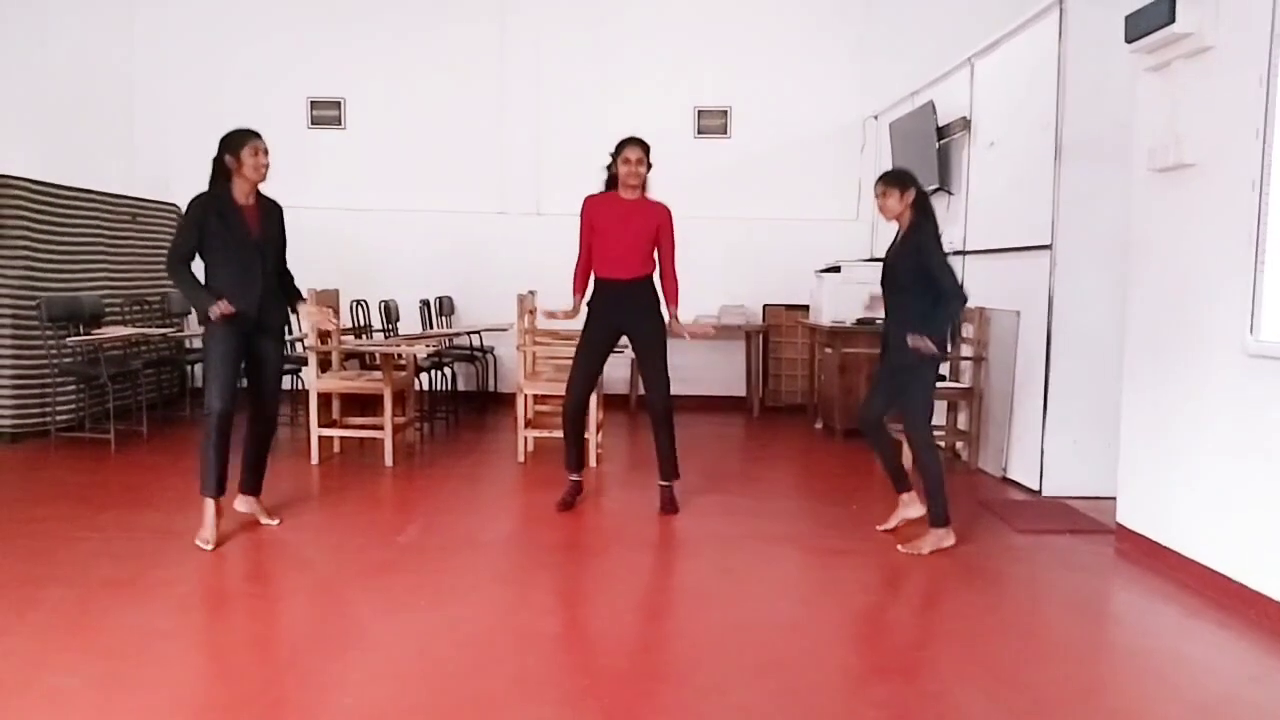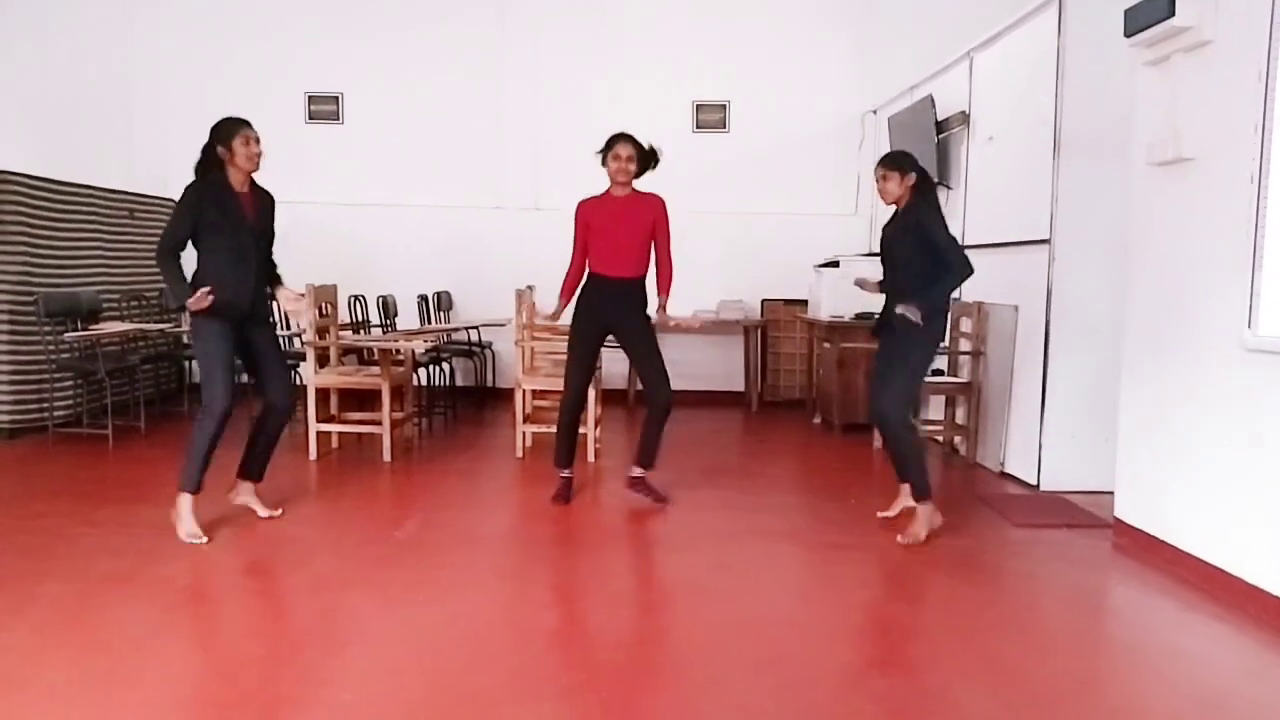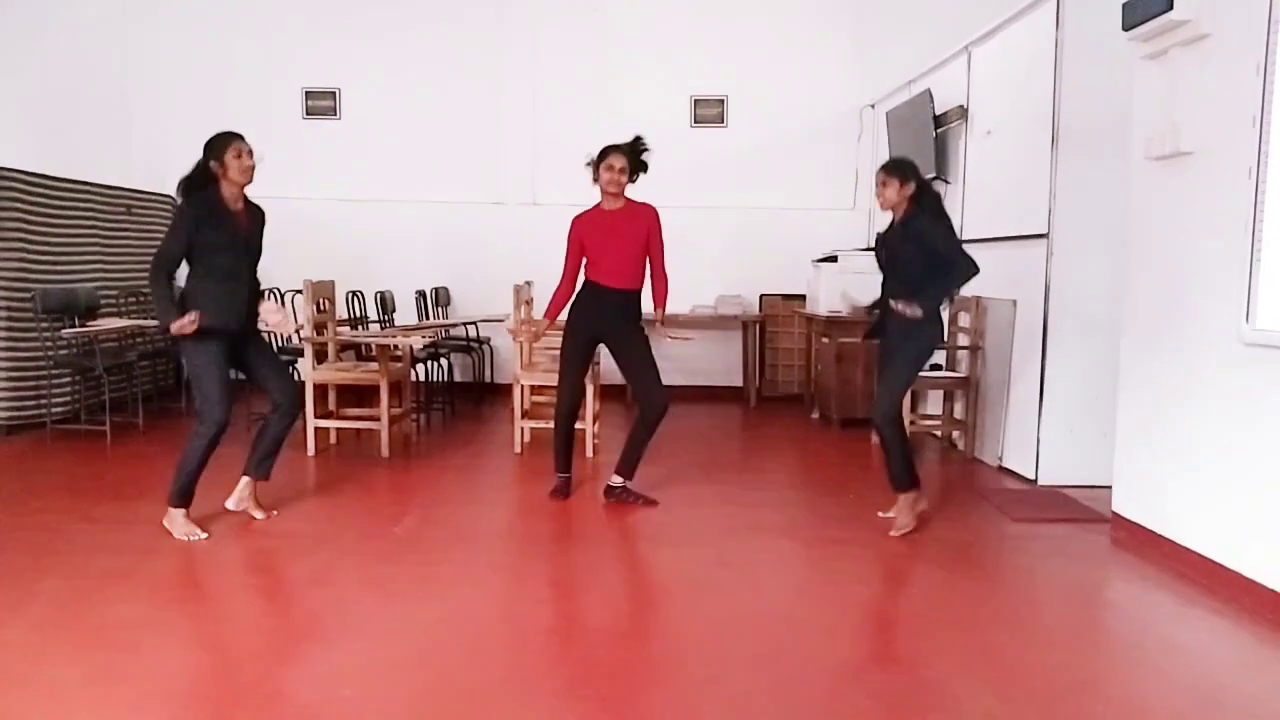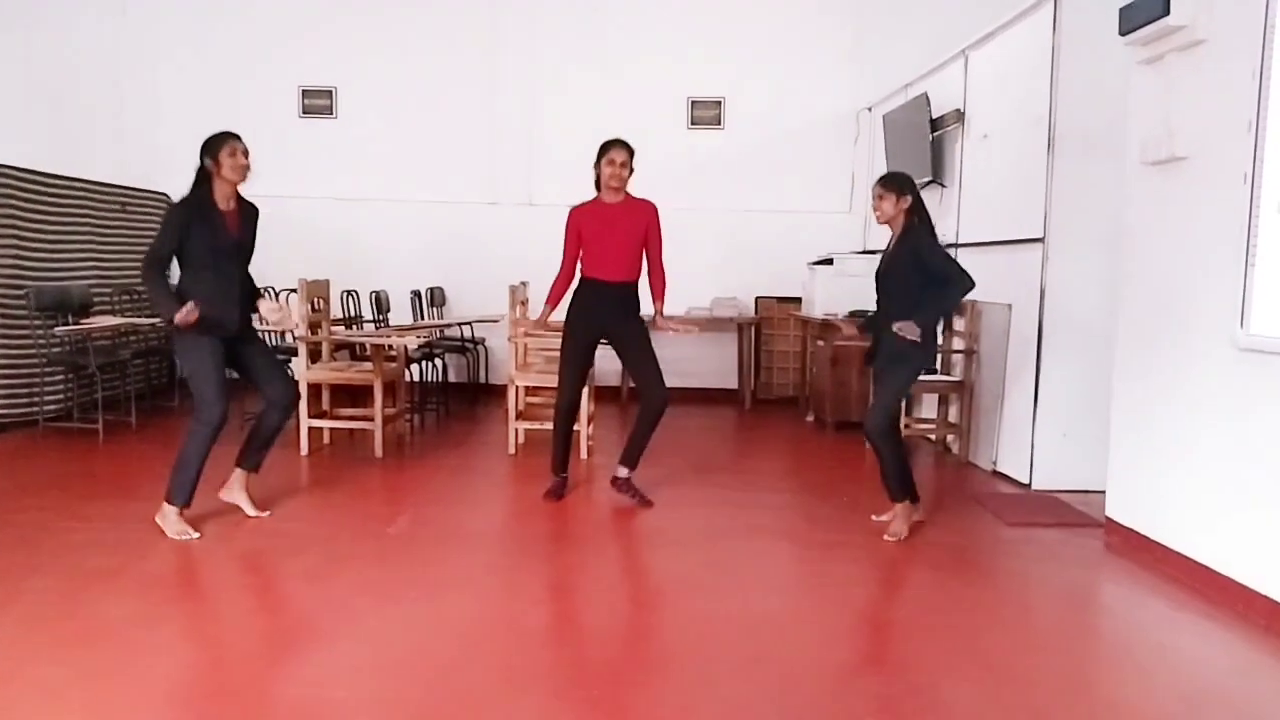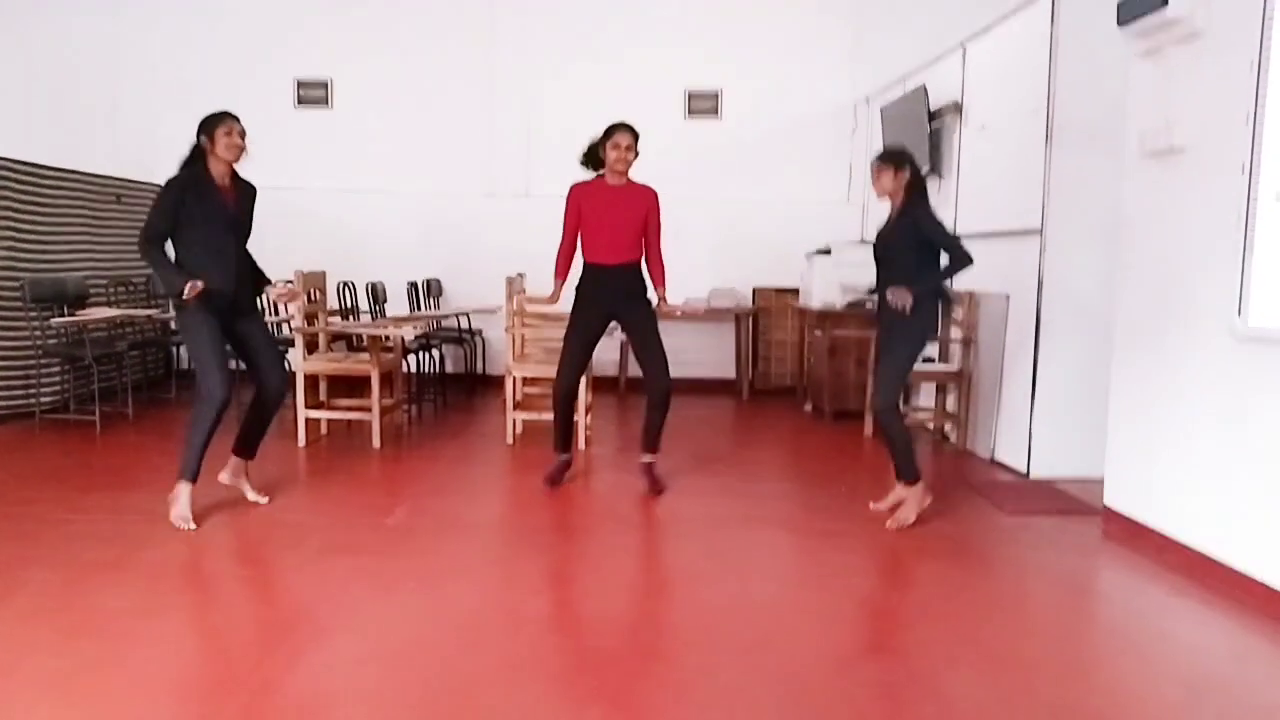
dt=0.1s
person 1, frame 1
left shoulder: (272, 210)
right shoulder: (206, 206)
right elbow: (177, 263)
left wrist: (302, 304)
right wrist: (207, 301)
left hip: (267, 322)
right hip: (227, 320)
left knee: (266, 409)
right knee: (219, 406)
left ankle: (247, 495)
right ankle: (211, 505)
person 1, frame 2
left shoulder: (263, 199)
right shoulder: (200, 193)
right elbow: (166, 251)
left wrist: (279, 289)
right wrist: (185, 294)
left hip: (255, 312)
right hip: (214, 312)
left knee: (281, 396)
right knee: (218, 402)
left ankle: (246, 486)
right ankle: (185, 502)
person 1, frame 3
left shoulder: (255, 214)
right shoulder: (196, 209)
right elbow: (161, 269)
left wrist: (261, 305)
right wrist: (171, 316)
left hip: (242, 327)
right hip: (202, 329)
left knee: (288, 397)
right knee: (215, 414)
left ankle: (244, 490)
right ankle: (176, 509)
person 1, frame 4
left shoulder: (249, 213)
right shoulder: (187, 211)
right elbow: (153, 266)
left wrist: (261, 303)
right wrist: (173, 309)
left hip: (238, 326)
right hip: (198, 326)
left knee: (284, 393)
right knee: (213, 412)
left ankle: (238, 482)
right ankle: (171, 508)
person 1, frame 5
left shoulder: (246, 191)
right shoulder: (182, 186)
right elbow: (150, 243)
left wrist: (267, 285)
right wrist: (180, 282)
left hip: (241, 301)
right hip: (200, 302)
left knee: (275, 383)
right knee: (217, 389)
left ankle: (237, 466)
right ankle: (183, 488)
person 2, frame 1
left shoulder: (924, 238)
right shoulder: (902, 240)
left elbow: (954, 296)
left wrist: (932, 335)
right wrist: (886, 307)
left hip: (919, 350)
right hip: (899, 347)
left knee: (917, 434)
right knee: (870, 417)
left ankle: (941, 529)
right ankle: (908, 498)
person 2, frame 2
left shoulder: (923, 216)
right shoulder: (897, 220)
left elbow: (961, 266)
left wrist: (923, 306)
right wrist: (881, 286)
left hip: (918, 328)
right hip: (895, 325)
left knee: (895, 411)
right knee: (880, 407)
left ankle: (926, 507)
right ankle: (909, 488)
person 2, frame 3
left shoulder: (924, 224)
right shoulder: (892, 231)
left elbow: (964, 267)
left wrist: (922, 304)
right wrist: (874, 308)
left hip: (916, 331)
right hip: (894, 330)
left knee: (882, 411)
right knee: (889, 415)
left ankle: (908, 495)
right ankle: (909, 494)
person 2, frame 4
left shoulder: (919, 240)
right shoulder: (894, 244)
left elbow: (962, 283)
left wrist: (922, 323)
right wrist: (862, 327)
left hip: (911, 349)
right hip: (889, 346)
left knee: (876, 423)
right knee: (885, 426)
left ankle: (905, 504)
right ankle: (907, 503)
person 2, frame 5
left shoulder: (918, 213)
right shoulder: (893, 218)
left elbow: (960, 257)
left wrist: (915, 292)
right wrist: (875, 291)
left hip: (914, 318)
right hip: (894, 318)
left knee: (883, 403)
right knee: (884, 401)
left ankle: (915, 490)
right ankle: (906, 485)
person 3, frame 1
left shoulder: (659, 213)
right shoulder: (593, 206)
left elbow: (667, 269)
right elbow: (584, 262)
left wrist: (673, 317)
right wrist: (575, 304)
left hip: (644, 305)
right hip: (604, 305)
left knee: (658, 399)
right knee: (575, 397)
left ankle: (667, 483)
right ankle: (574, 479)
person 3, frame 2
left shoulder: (653, 206)
right shoulder: (587, 209)
left elbow: (663, 260)
right elbow: (577, 262)
left wrist: (662, 306)
right wrist: (561, 305)
left hip: (633, 304)
right hip: (593, 302)
left knee: (660, 394)
right knee: (573, 394)
left ankle: (639, 472)
right ankle: (565, 475)
person 3, frame 3
left shoulder: (647, 215)
right shoulder: (582, 222)
left elbow: (656, 271)
right elbow: (567, 274)
left wrist: (659, 316)
right wrist: (547, 318)
left hip: (626, 314)
right hip: (587, 310)
left knee: (655, 400)
right knee: (569, 401)
left ankle: (619, 481)
right ankle: (562, 474)
person 3, frame 4
left shoulder: (646, 211)
right shoulder: (580, 215)
left elbow: (655, 266)
right elbow: (567, 268)
left wrist: (659, 311)
right wrist: (547, 310)
left hip: (627, 309)
right hip: (588, 306)
left knee: (656, 395)
right knee: (567, 398)
left ankle: (623, 473)
right ankle: (559, 475)
person 3, frame 5
left shoulder: (647, 197)
right shoulder: (580, 193)
left elbow: (653, 251)
right elbow: (567, 246)
left wrist: (662, 296)
right wrist: (557, 287)
left hip: (632, 290)
right hip: (591, 290)
left knee: (660, 382)
right knee: (566, 383)
left ankle: (649, 459)
right ankle: (563, 457)
